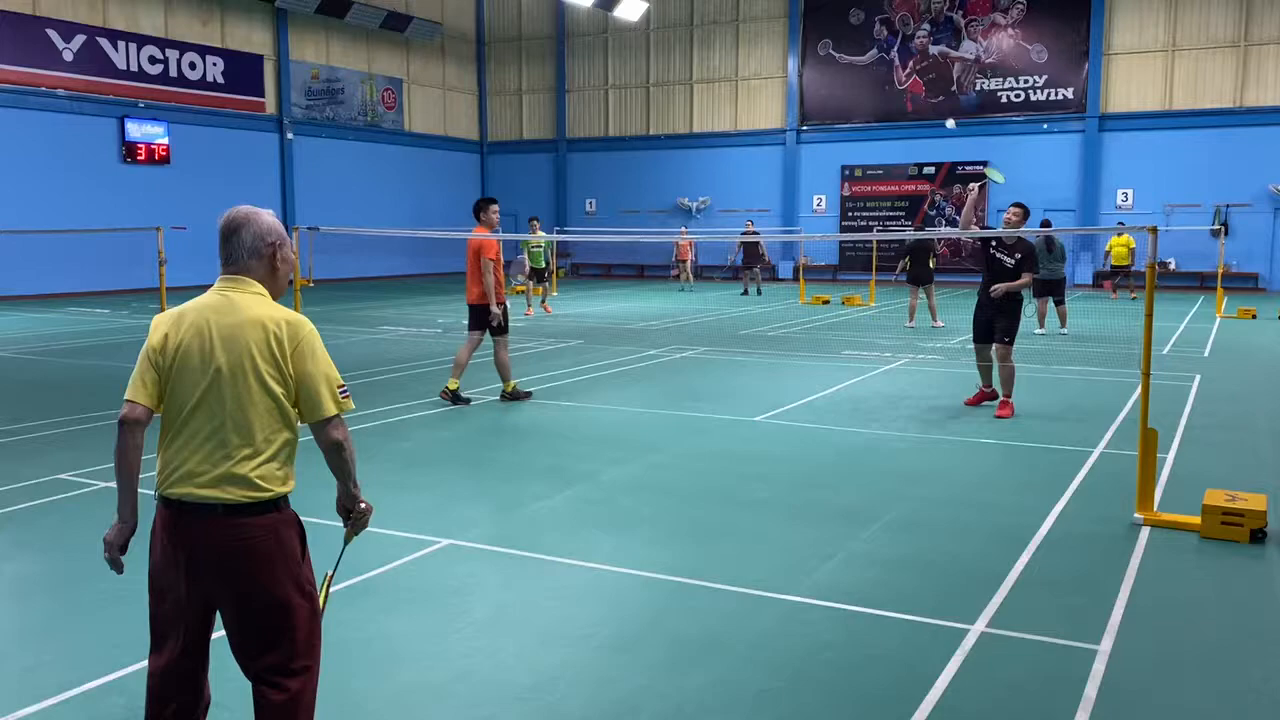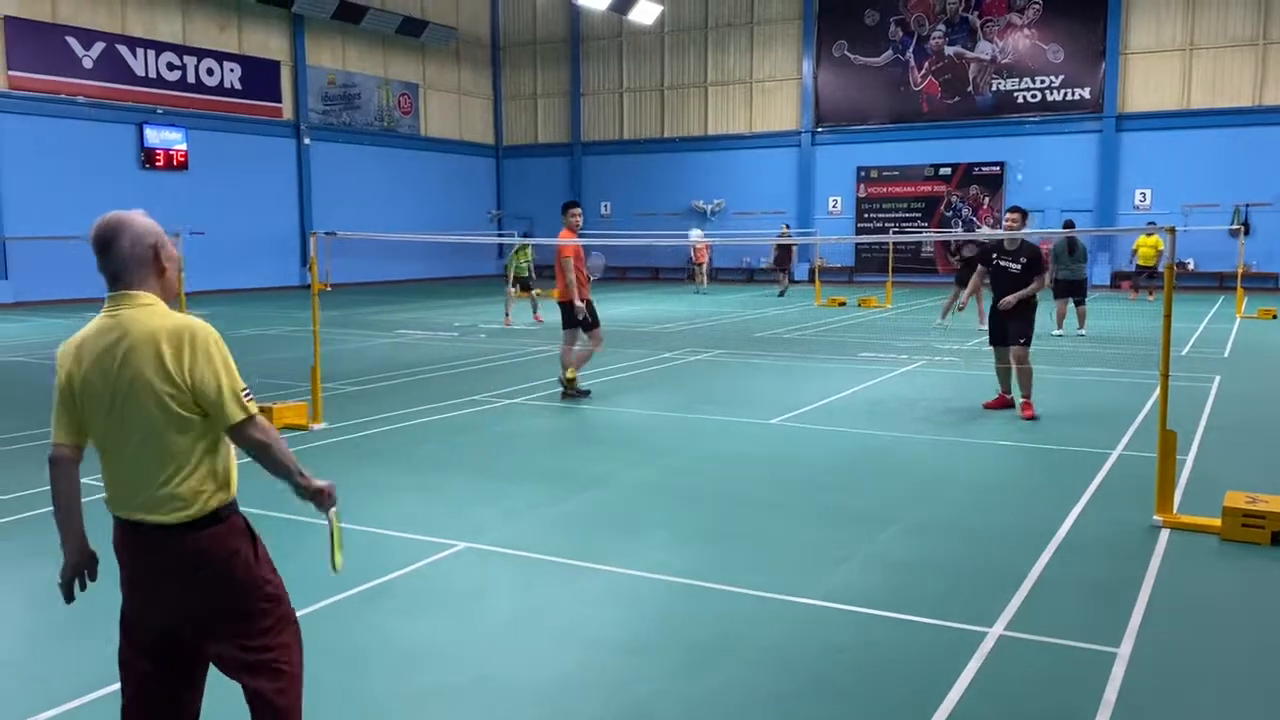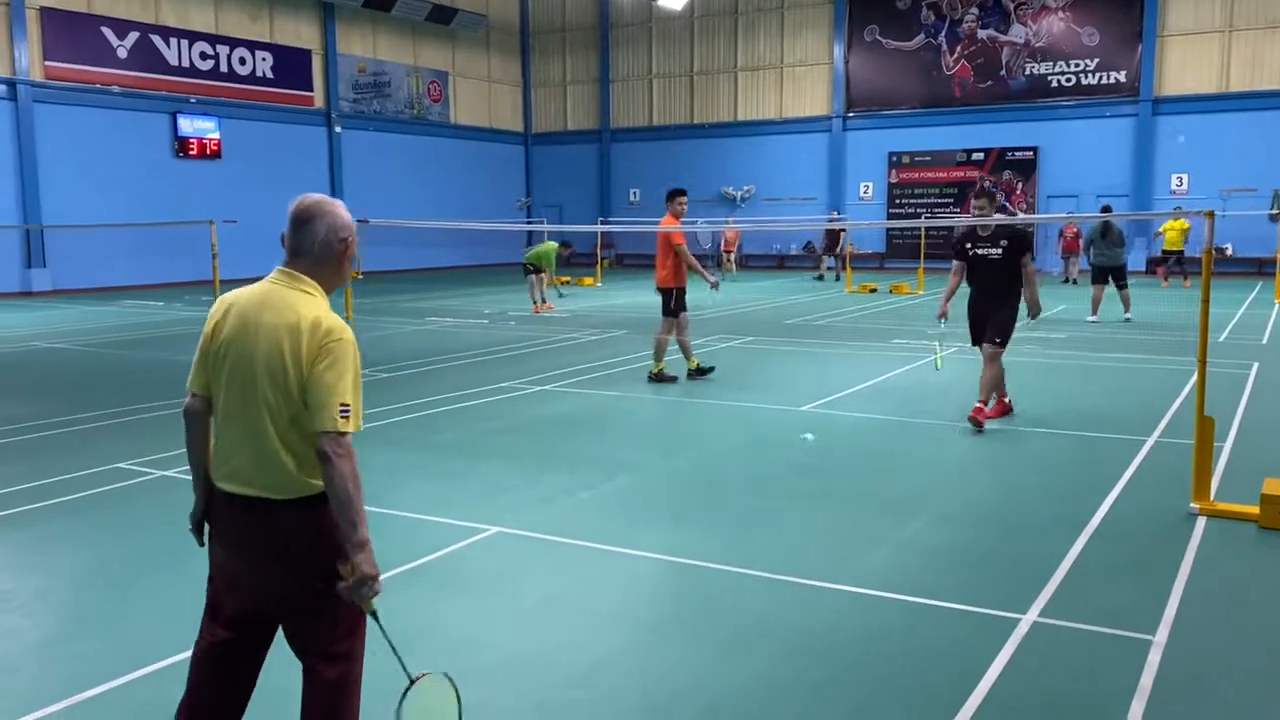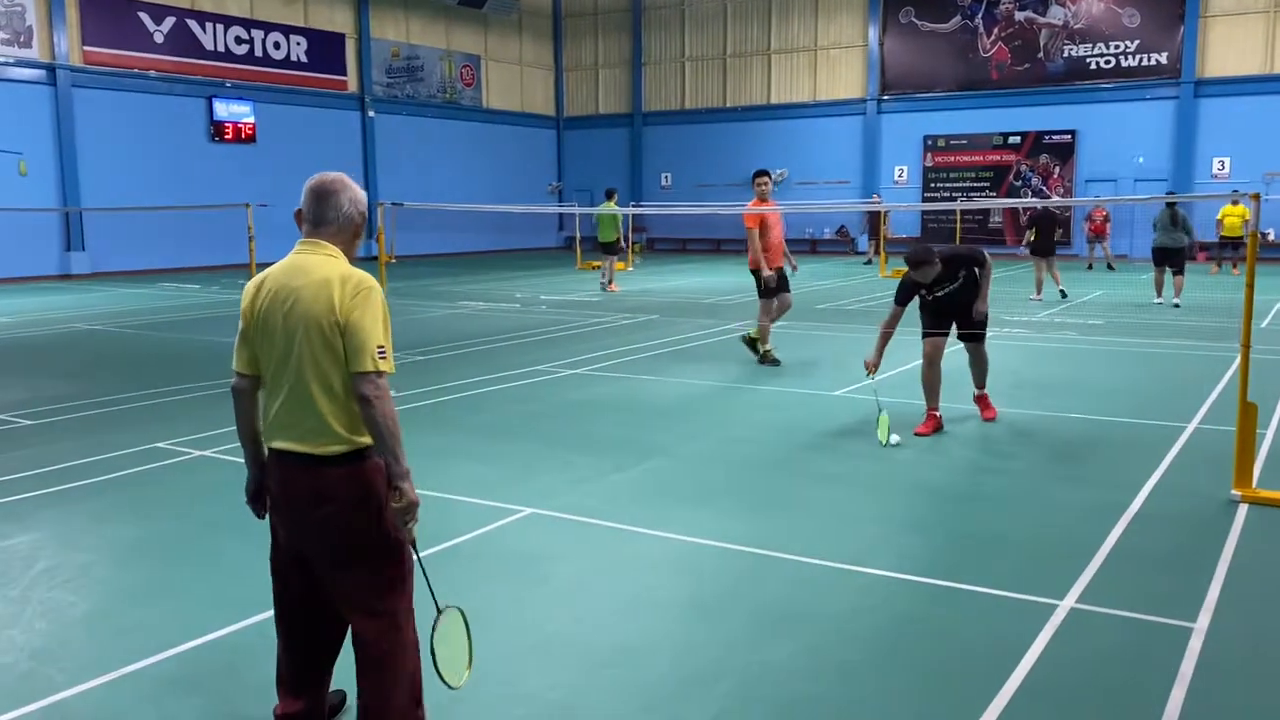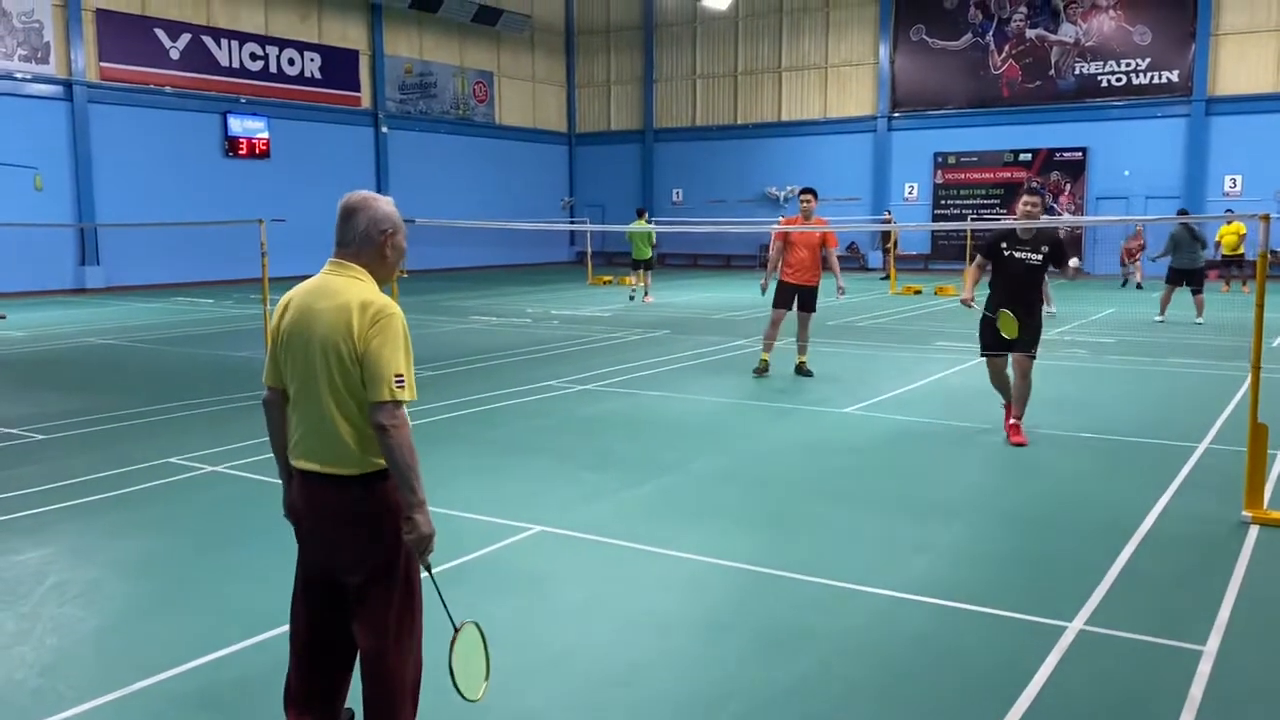
dt=1s
person 1, frame 1
left shoulder: (170, 323)
right shoulder: (289, 328)
left elbow: (131, 420)
right elbow: (332, 432)
left wrist: (125, 516)
right wrist: (350, 492)
left hip: (177, 520)
right hip: (256, 525)
left knee: (174, 663)
right knee: (286, 661)
person 1, frame 2
left shoulder: (76, 351)
right shoulder: (187, 334)
left elbow: (62, 459)
right elbow: (249, 430)
left wrist: (75, 545)
right wrist: (305, 482)
left hip: (135, 539)
right hip: (205, 536)
left knee: (153, 678)
right knee: (271, 658)
person 1, frame 3
left shoulder: (227, 307)
right shoulder: (327, 331)
left elbow: (195, 411)
right elbow: (332, 449)
left wrist: (204, 493)
right wrist: (358, 546)
left hip: (232, 507)
right hip: (303, 515)
left knee: (224, 637)
right knee: (330, 647)
person 1, frame 4
left shoulder: (261, 285)
right shoulder: (356, 286)
left elbow: (243, 388)
right elbow: (370, 391)
left wrist: (255, 467)
right wrist: (401, 477)
left hip: (284, 469)
right hip: (347, 471)
left knee: (301, 600)
right knee: (380, 603)
person 1, frame 5
left shoulder: (292, 301)
right shoulder: (376, 309)
left elbow: (273, 402)
right elbow: (388, 420)
left wrist: (289, 480)
right wrist: (417, 506)
left hip: (309, 487)
right hip: (366, 493)
left knee: (317, 617)
right knee: (387, 628)
person 2, frame 1
left shoulder: (1026, 249)
right shoulder: (990, 238)
left elbow: (1028, 279)
right elbow: (965, 226)
left wrist: (1006, 287)
right wrist: (973, 196)
left hip: (1009, 307)
right hip: (984, 304)
left knee: (1003, 353)
right knee: (980, 350)
left ankle: (1006, 400)
right ankle: (987, 390)
person 2, frame 2
left shoulder: (1032, 252)
right shoulder: (992, 249)
left elbow: (1040, 282)
right elbow: (980, 275)
left wrist: (1016, 296)
right wrist: (965, 296)
left hip: (1022, 310)
right hip: (998, 309)
left knee: (1020, 355)
right knee: (1001, 355)
left ankle: (1026, 402)
right ankle: (1005, 397)
person 2, frame 3
left shoulder: (1011, 234)
right shoulder: (964, 238)
left elbow: (1027, 266)
right elbow: (956, 274)
left wrist: (1033, 298)
right wrist: (944, 303)
left hip: (1005, 304)
right hip: (978, 304)
left knee: (991, 354)
right knee: (988, 356)
left ankle: (980, 409)
right ankle: (1002, 400)
person 2, frame 4
left shoulder: (960, 256)
right shoulder: (909, 282)
left elbow: (986, 262)
right elbow: (893, 318)
left wrist: (983, 299)
right wrist: (877, 355)
left hip: (970, 304)
right hip: (935, 310)
left knee: (977, 350)
right knee: (931, 354)
left ankle: (981, 395)
right ankle: (933, 415)
person 2, frame 5
left shoulder: (1050, 240)
right shoulder: (999, 237)
left elbow: (1066, 270)
right elbow: (978, 265)
left wrist: (1074, 269)
right wrist: (968, 290)
left hip: (1028, 314)
right hip: (995, 312)
left knee: (1022, 365)
right knee: (995, 369)
left ankle: (1014, 423)
right ankle: (1011, 403)
person 3, frame 1
left shoulder: (475, 236)
right shoulder: (489, 239)
right elbow: (488, 274)
right wrist: (494, 305)
left hip: (475, 299)
right hip: (489, 300)
left knee: (471, 343)
right knee: (501, 345)
left ankle: (451, 388)
right ankle: (509, 389)
person 3, frame 2
left shoulder: (571, 239)
right shoulder: (568, 239)
right elbow: (569, 272)
left wrist: (584, 294)
right wrist: (577, 299)
left hip: (568, 298)
right hip: (575, 298)
left knee: (569, 341)
right knee: (596, 337)
left ankle: (569, 386)
right ankle: (570, 376)
person 3, frame 3
left shoulder: (668, 223)
right shoulder: (673, 226)
right elbow: (686, 256)
left wrist: (660, 281)
right wrist: (708, 277)
left hip: (672, 282)
right hip: (673, 283)
left knee: (682, 324)
right knee: (667, 327)
left ankle: (693, 366)
right ankle: (656, 371)
person 3, frame 4
left shoulder: (774, 206)
right shoulder: (753, 209)
right elbow: (754, 241)
left wrist: (789, 258)
right wrist: (764, 268)
left hip: (778, 265)
right hip: (763, 267)
left knee: (785, 303)
right knee: (767, 307)
left ankle: (754, 336)
right ankle: (764, 351)
person 3, frame 5
left shoulder: (824, 227)
right shoulder: (787, 223)
left elbow: (831, 255)
right elbow: (777, 252)
left wrist: (839, 279)
right wrist: (767, 277)
left hip: (811, 282)
right hip: (786, 279)
left knee: (804, 322)
right knee: (775, 318)
left ankle: (801, 363)
right ankle: (764, 360)
